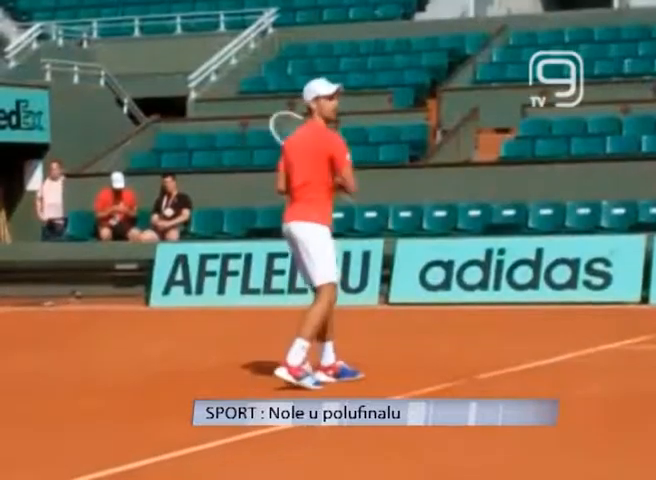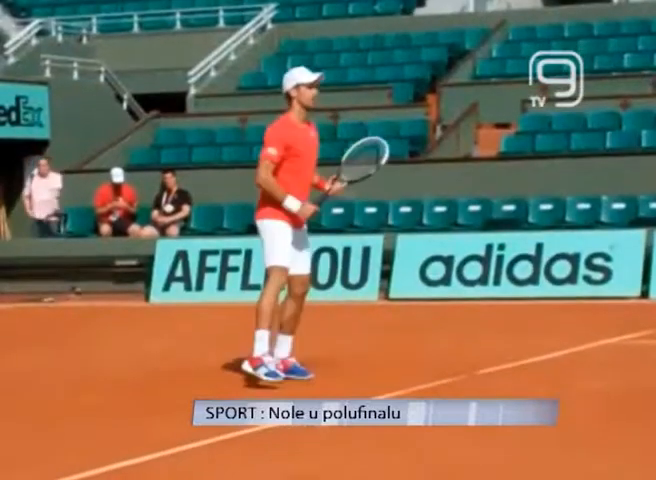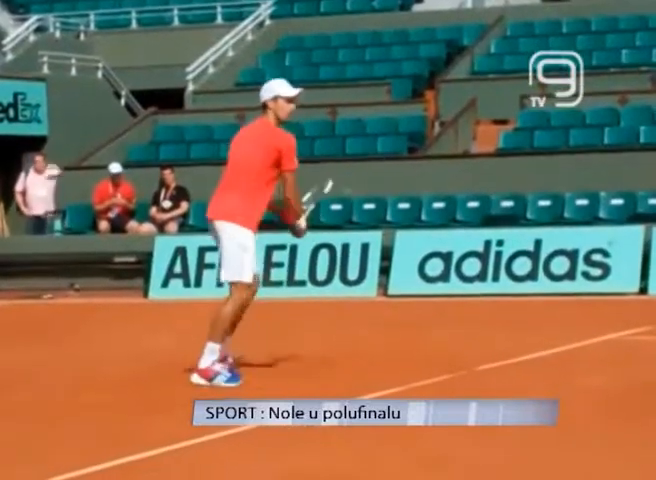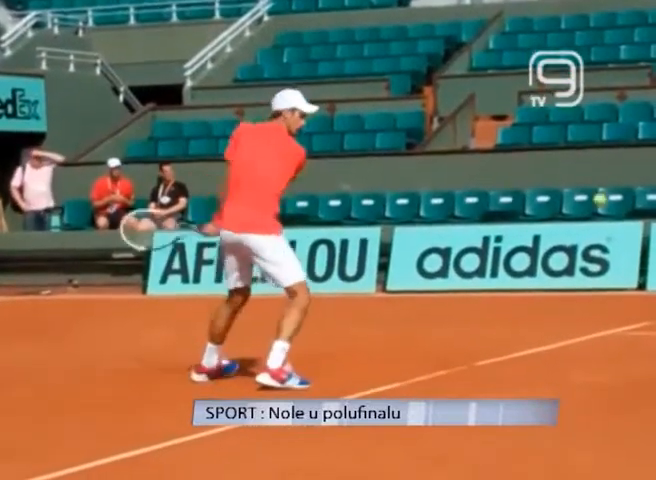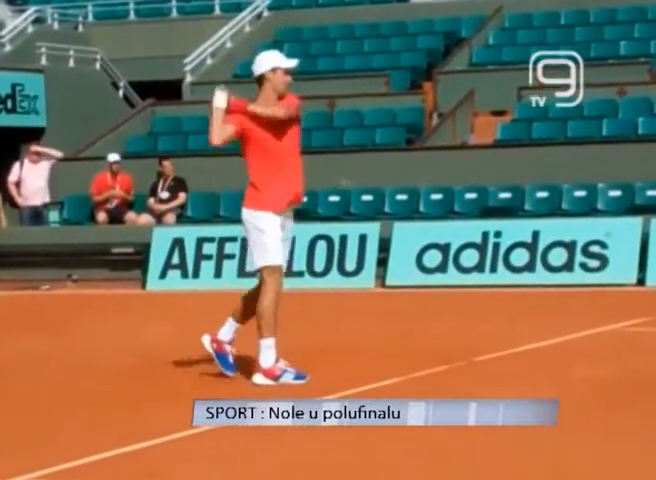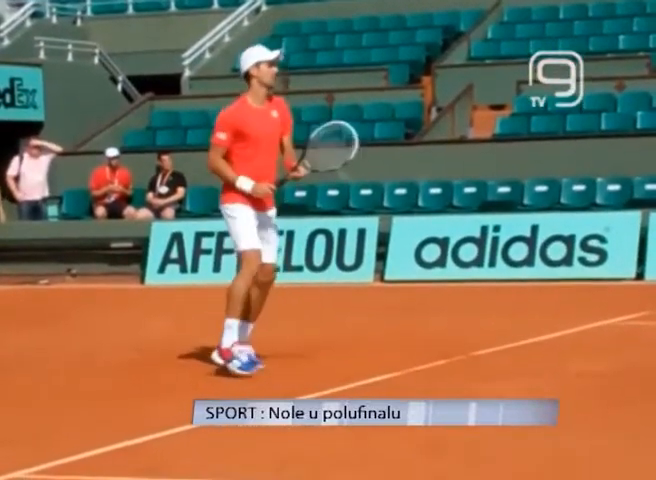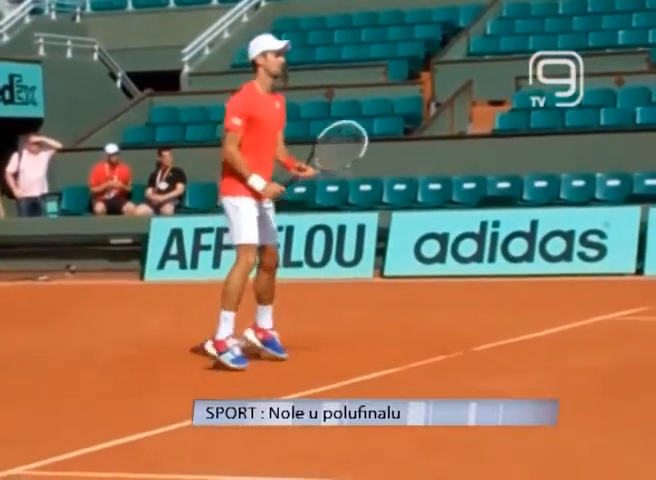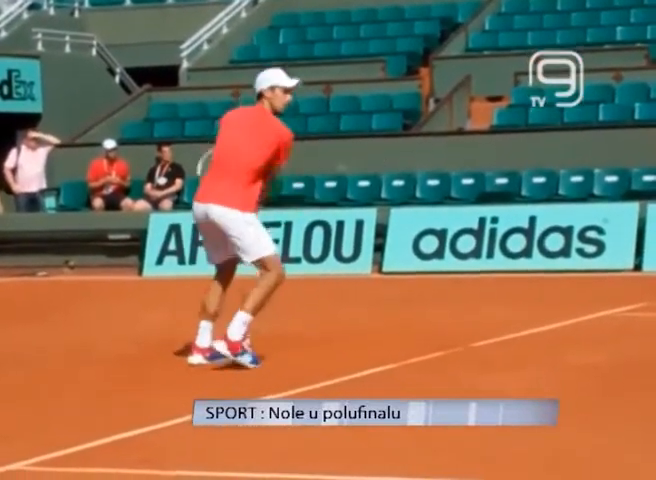
dt=0.5s
person 1, frame 1
left shoulder: (291, 139)
right shoulder: (332, 138)
left elbow: (281, 186)
right elbow: (349, 185)
right wrist: (341, 184)
left hip: (294, 221)
right hip: (312, 222)
left knee: (327, 292)
right knee: (326, 295)
left ankle: (329, 364)
right ankle: (295, 363)
person 1, frame 2
left shoulder: (311, 129)
right shoulder: (279, 129)
right elbow: (263, 178)
left wrist: (324, 184)
right wrist: (293, 205)
left hip: (295, 221)
right hip: (274, 216)
left knee: (300, 289)
right knee: (276, 279)
left ankle: (282, 357)
right ankle: (259, 356)
person 1, frame 3
left shoulder: (245, 133)
right shoulder: (285, 140)
right elbow: (289, 194)
left wrist: (288, 215)
right wrist: (299, 221)
left hip: (219, 214)
right hip: (236, 220)
left knee: (240, 289)
right knee: (244, 292)
left ankle: (215, 361)
right ankle: (207, 363)
person 1, frame 4
left shoulder: (243, 131)
right shoulder: (297, 153)
left elbow: (233, 180)
left wrist: (219, 220)
left hip: (230, 227)
right hip: (262, 230)
left knee: (237, 296)
right knee: (300, 295)
left ankle: (208, 364)
right ankle: (275, 367)
person 1, frame 5
left shoulder: (290, 102)
right shoulder: (238, 115)
left elbow: (280, 114)
right elbow: (215, 141)
left wrist: (243, 106)
right wrist: (220, 104)
left hip: (285, 209)
right hip: (260, 210)
left knee: (267, 285)
right knee: (272, 281)
left ankle: (222, 338)
right ankle: (268, 365)
person 1, frame 6
left shoulder: (281, 108)
right shoulder: (231, 114)
left elbow: (286, 149)
right elbow: (214, 162)
left wrist: (294, 167)
right wrist: (247, 185)
left hip: (266, 205)
right hip: (238, 202)
left knee: (266, 275)
right knee: (250, 265)
left ankle: (237, 343)
right ankle: (228, 344)
person 1, frame 7
left shoulder: (278, 102)
right shoulder: (241, 100)
right elbow: (229, 151)
left wrist: (295, 166)
right wrist: (260, 181)
left hip: (259, 193)
right hip: (238, 190)
left knee: (269, 259)
right knee: (246, 258)
left ankle: (262, 328)
right ankle: (221, 338)
person 1, frame 8
left shoulder: (230, 117)
right shoulder: (283, 134)
right elbow: (267, 176)
right wrist: (258, 198)
left hip: (203, 202)
right hip: (234, 207)
left knee: (224, 271)
right knee: (274, 271)
left ankle: (203, 345)
right ankle: (234, 337)
